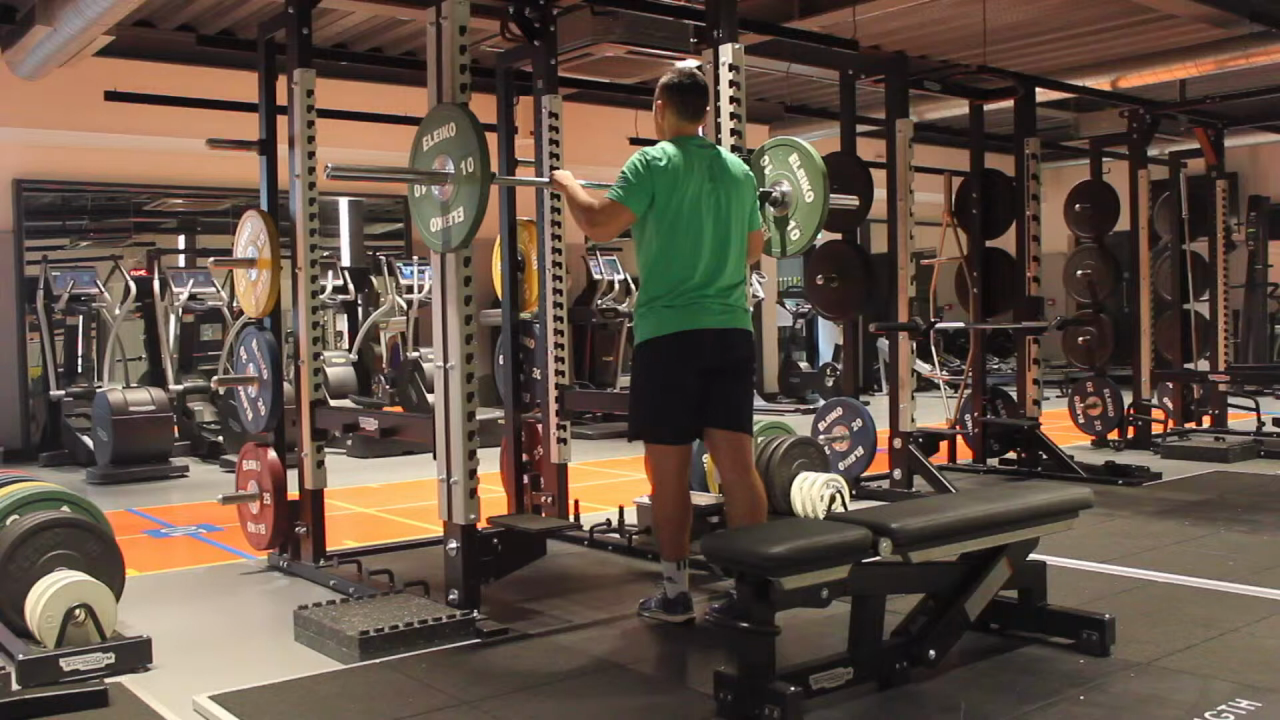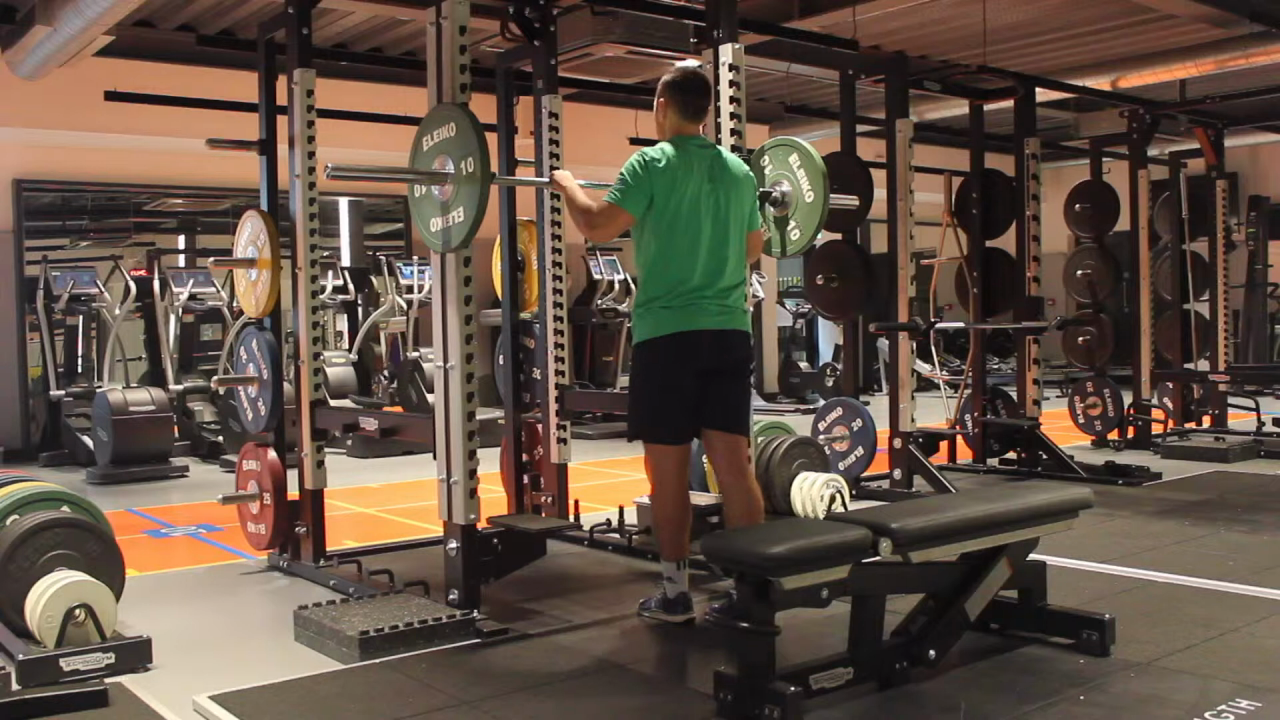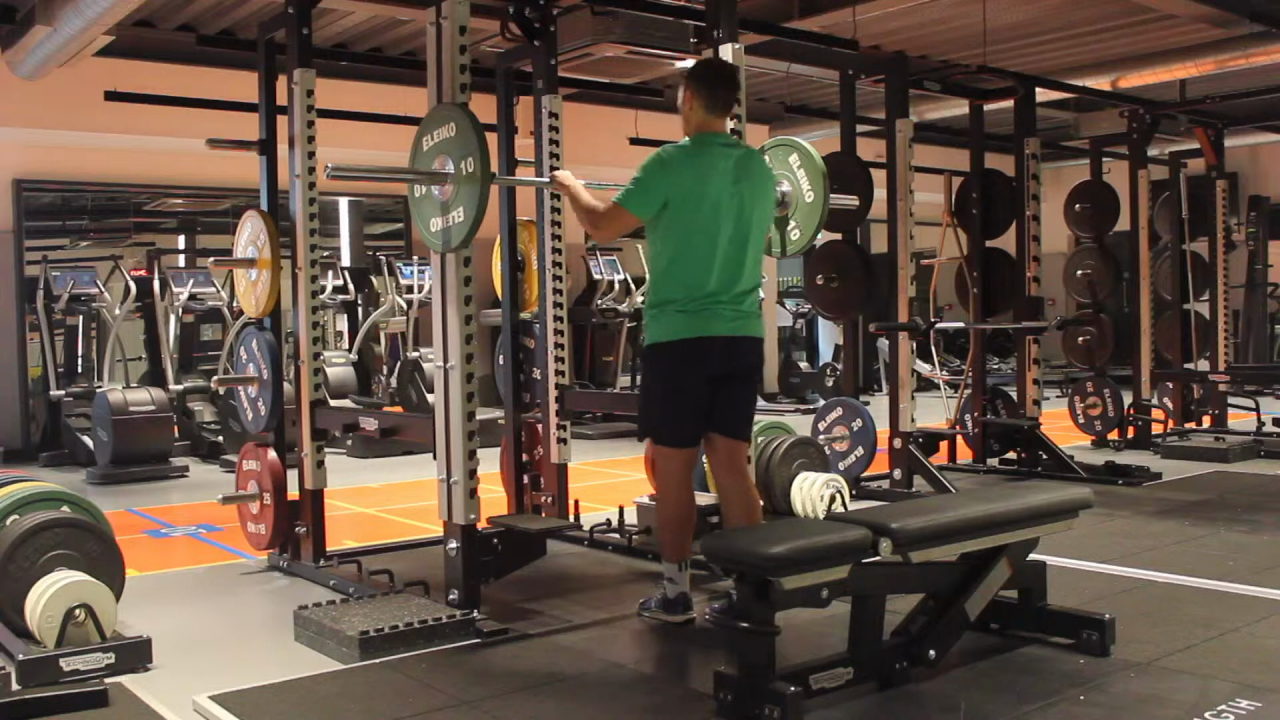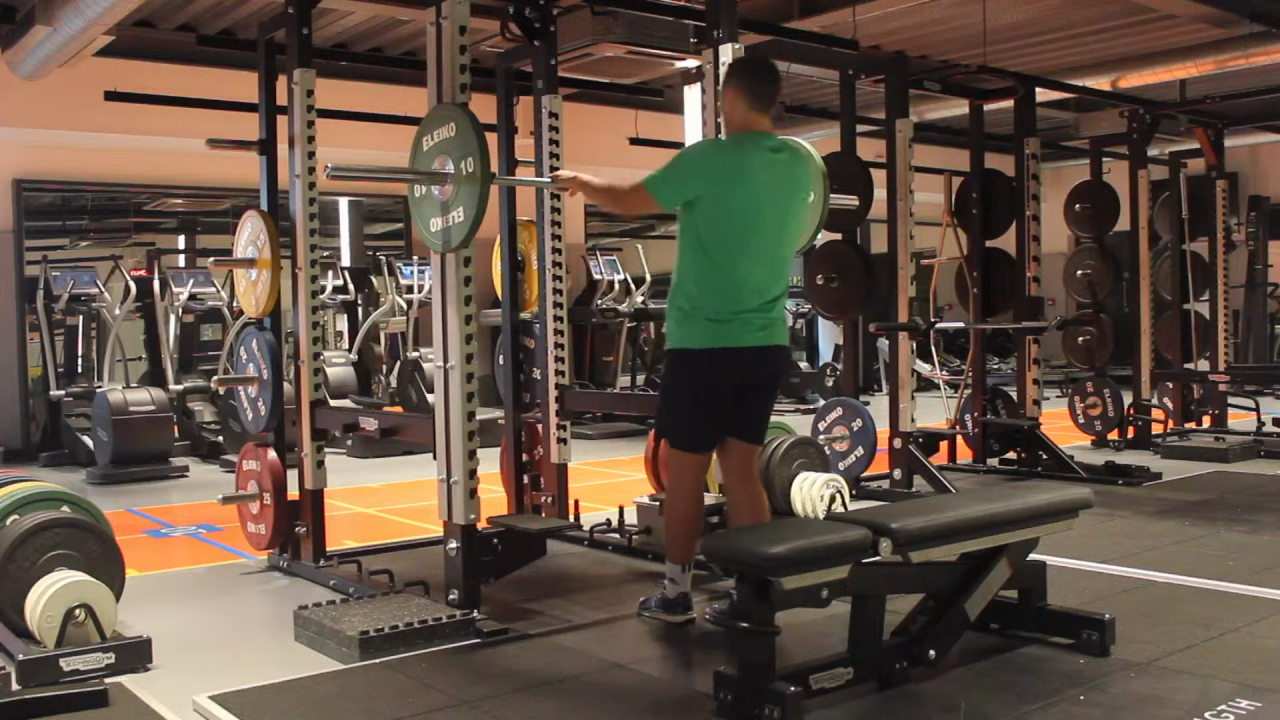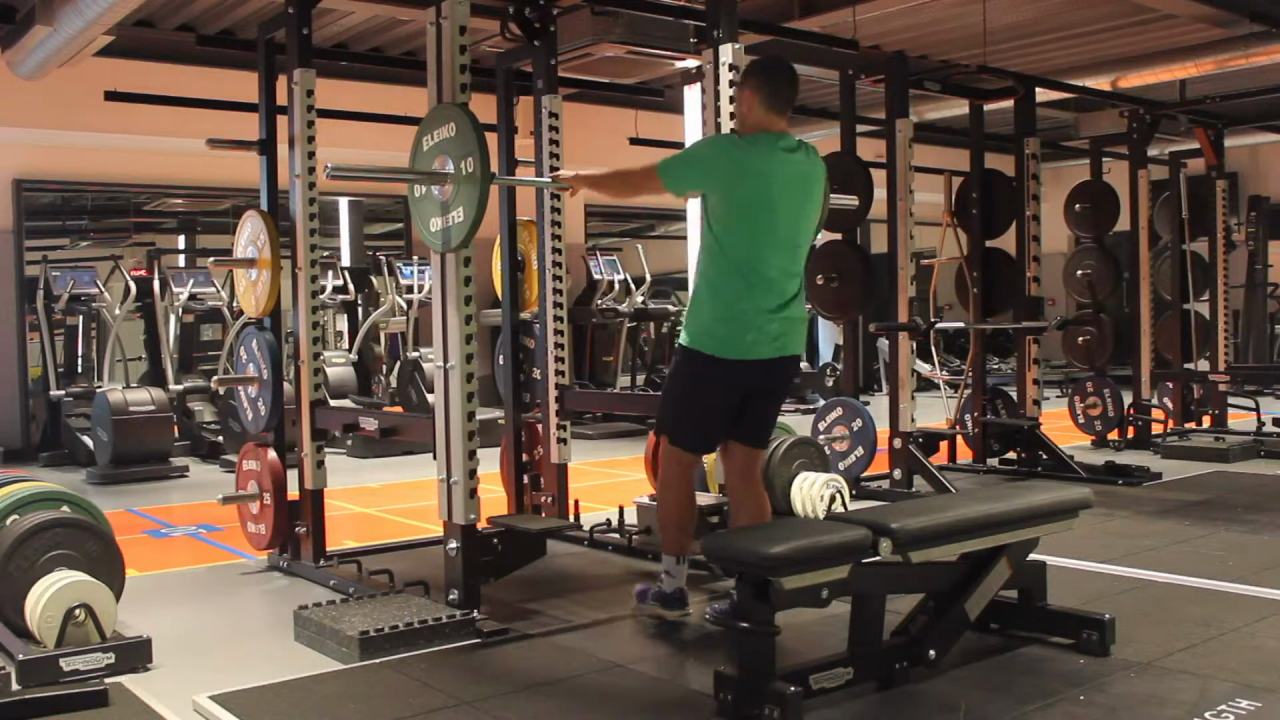
dt=0.2s
person 1, frame 1
left shoulder: (653, 162)
right shoulder: (739, 170)
left elbow: (599, 225)
left wrist: (568, 184)
left hip: (670, 333)
right hip: (732, 332)
left knee: (669, 468)
right knee: (737, 462)
left ankle: (675, 593)
person 1, frame 2
left shoulder: (653, 163)
right shoulder: (739, 172)
left elbow: (598, 226)
left wrist: (567, 185)
left hip: (669, 333)
right hip: (731, 332)
left knee: (669, 469)
right knee: (733, 462)
left ankle: (675, 594)
person 1, frame 3
left shoulder: (674, 163)
right shoulder: (760, 169)
left elbow: (603, 226)
left wrist: (570, 185)
left hip: (680, 336)
right hip: (742, 336)
left knee: (673, 469)
right knee: (733, 468)
left ankle: (675, 593)
person 1, frame 4
left shoulder: (711, 159)
right shoulder: (800, 166)
left elbow: (626, 202)
left wrist: (576, 180)
left hip: (704, 341)
right hip: (768, 343)
left knee: (683, 470)
right knee: (742, 469)
left ankle: (676, 593)
person 1, frame 5
left shoulder: (725, 154)
right shoulder: (814, 166)
left elbow: (635, 181)
left wrist: (579, 178)
left hip: (717, 344)
right hip: (779, 348)
left knee: (676, 463)
right knee: (745, 470)
left ankle: (671, 588)
